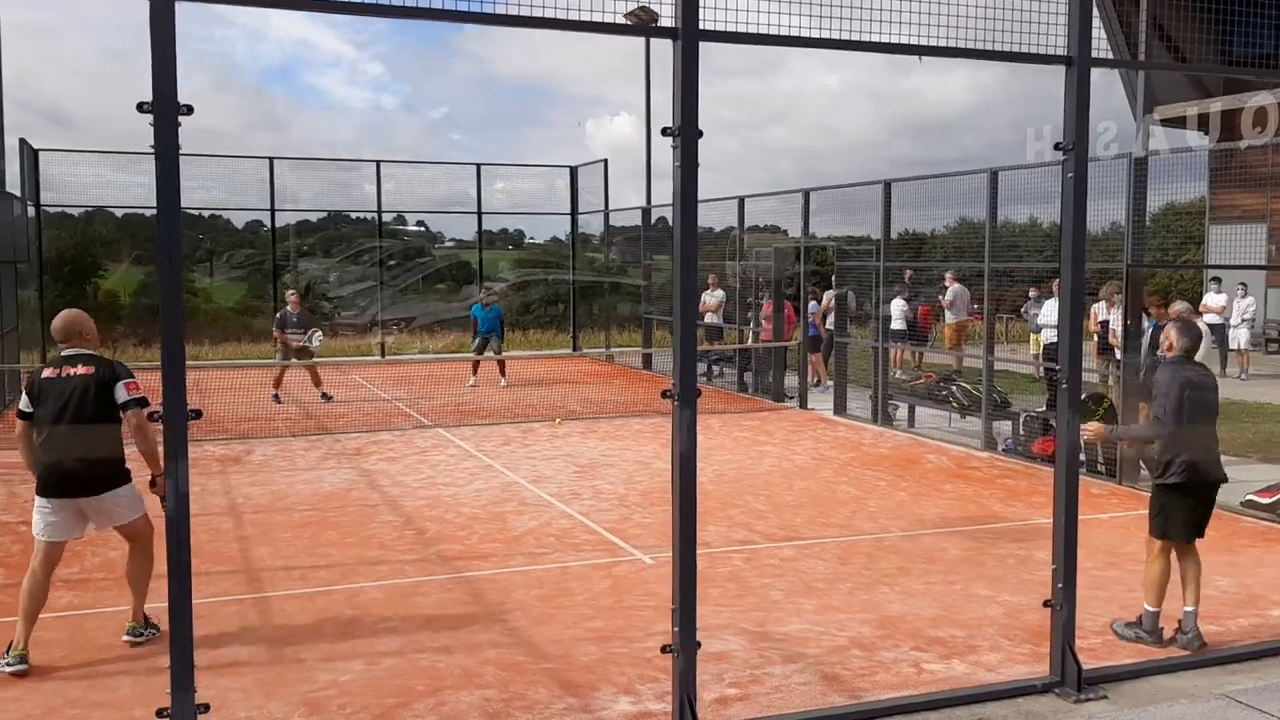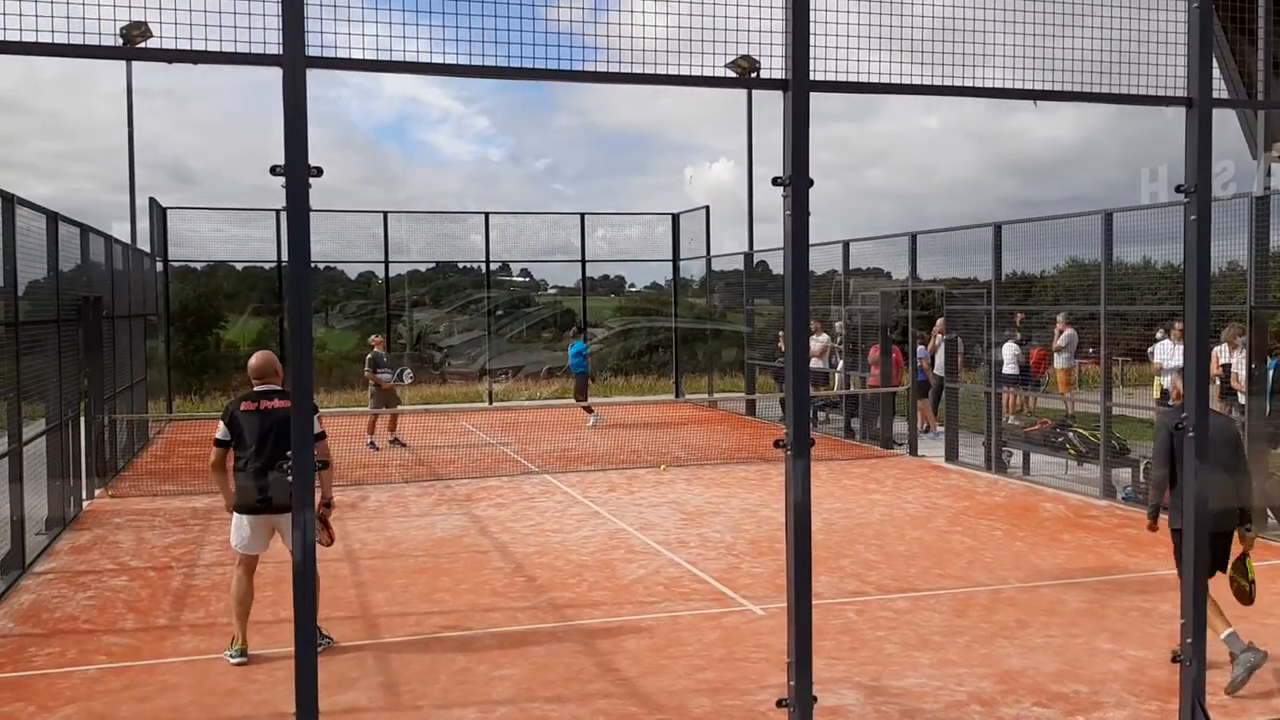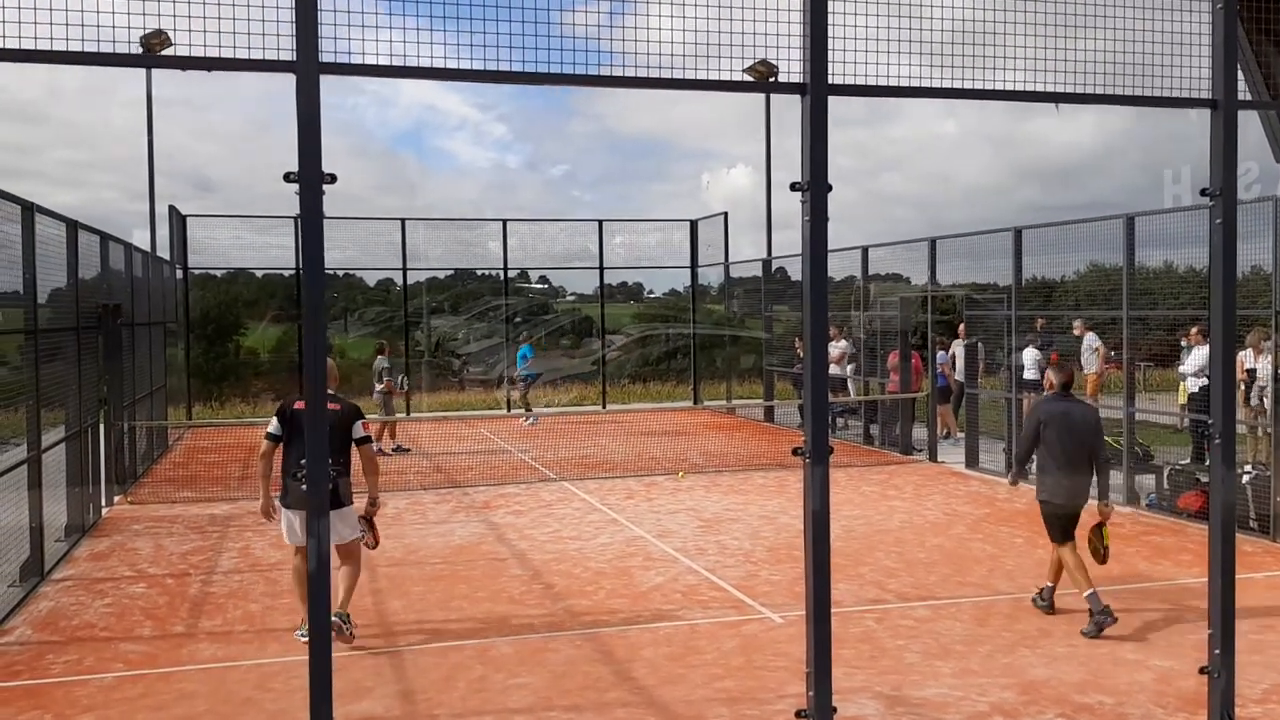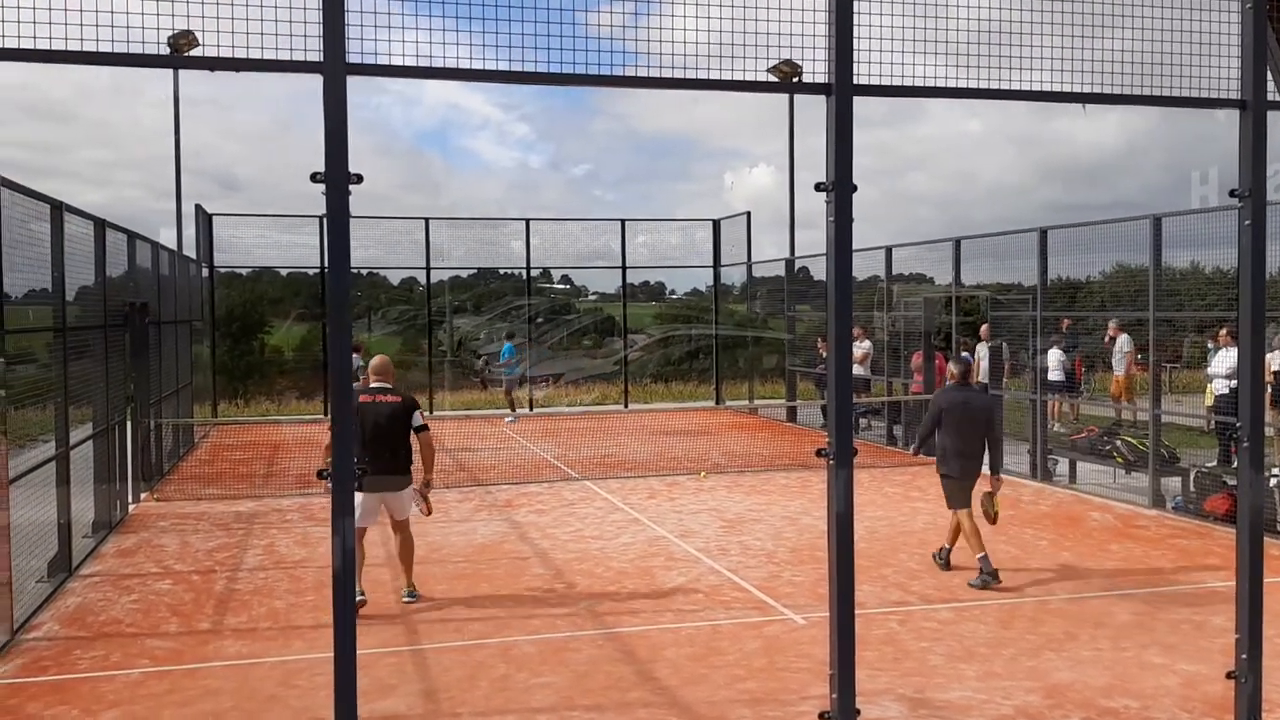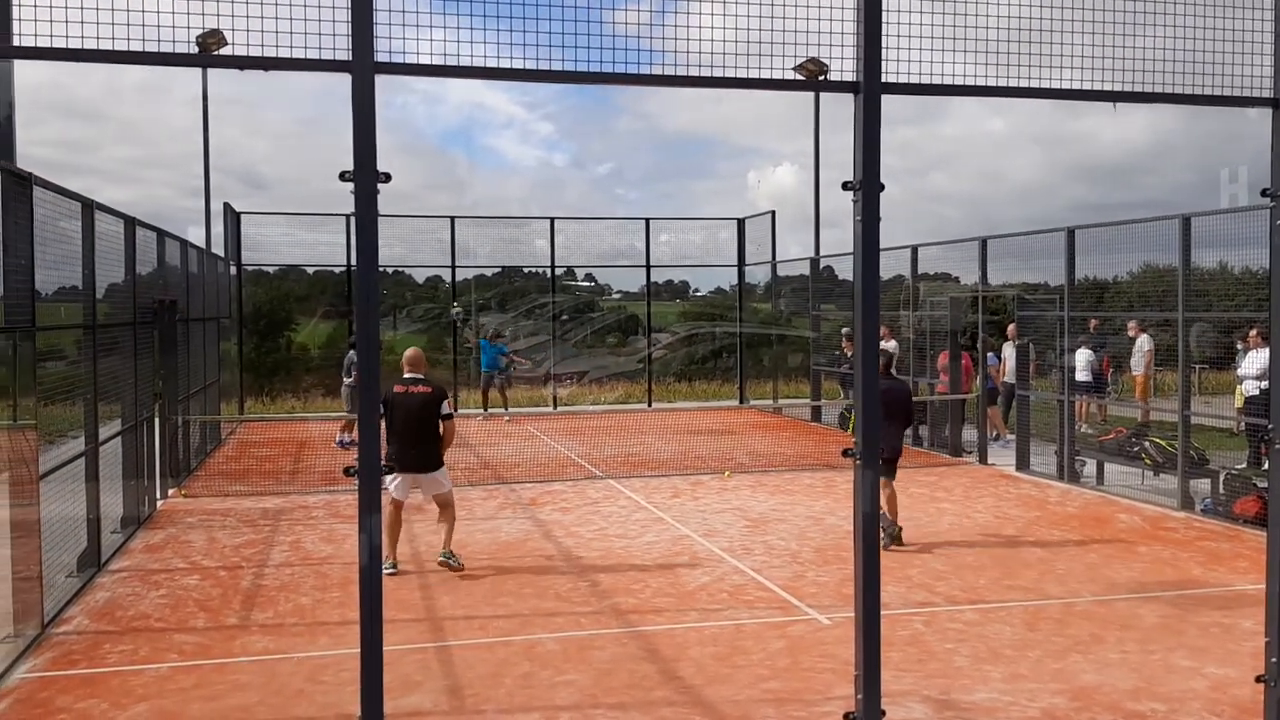
dt=1s
person 1, frame 1
left shoulder: (38, 379)
right shoulder: (113, 372)
right elbow: (140, 426)
left wrist: (41, 478)
right wrist: (158, 473)
left hip: (55, 485)
right hip: (107, 479)
left knee: (41, 564)
right knee: (141, 539)
right ankle: (137, 623)
person 1, frame 2
left shoulder: (234, 409)
left elbow: (216, 462)
right elbow: (322, 455)
left wrist: (228, 497)
right wrist: (327, 496)
left hip: (248, 503)
right hip: (292, 500)
left knee: (244, 570)
left ankle: (239, 643)
person 1, frame 3
left shoulder: (287, 408)
right shoulder: (350, 411)
left elbow: (265, 453)
right elbow: (368, 457)
left wrist: (265, 495)
right wrist: (373, 496)
left hip: (295, 496)
right hip: (336, 497)
left knee: (301, 555)
right knee: (350, 556)
left ankle: (309, 623)
right ankle: (340, 611)
person 1, frame 4
left shoulder: (351, 402)
right shoulder: (408, 403)
left elbow: (330, 445)
right elbow: (427, 444)
right wrist: (427, 480)
left hip: (363, 481)
right hip: (399, 480)
left knee: (355, 537)
right knee: (402, 530)
left ankle: (357, 589)
right ankle: (409, 588)
person 1, frame 5
left shoulder: (387, 392)
right shoulder: (438, 392)
right elbow: (449, 430)
right wrist: (439, 453)
left hip: (398, 462)
right hip: (431, 463)
left knee: (394, 508)
right knee: (446, 505)
left ankle: (390, 561)
right ankle: (446, 551)
person 2, frame 1
left shoulder: (1169, 372)
right shoulder: (1205, 376)
left elbow: (1162, 425)
left wrist: (1109, 432)
right wrist: (1130, 433)
left hip: (1179, 473)
right hip: (1207, 471)
left knee: (1158, 548)
right knee: (1186, 547)
left ankle: (1148, 626)
right ankle: (1189, 629)
person 2, frame 2
left shoulder: (1169, 419)
right shoulder: (1226, 423)
left elbow: (1160, 472)
right elbow: (1243, 477)
left wrist: (1152, 512)
right wrist: (1246, 524)
right hip: (1225, 515)
left ankle: (1243, 651)
person 2, frame 3
left shoulder: (1041, 409)
right shoulder: (1089, 412)
left elbow: (1024, 450)
right elbow: (1101, 459)
left wrist: (1015, 475)
right wrist: (1103, 499)
left hip: (1052, 489)
right hip: (1079, 490)
left knee: (1064, 549)
right knee: (1062, 543)
left ankle: (1099, 609)
right ankle: (1047, 596)
person 2, frame 4
left shoulder: (942, 397)
right shoulder: (984, 399)
left elbow: (927, 429)
right elbow: (994, 438)
left wrist: (916, 447)
right wrist: (995, 472)
left hip: (950, 465)
right hip: (973, 466)
left knee: (964, 515)
right knee: (958, 509)
left ankle: (987, 571)
right ankle: (945, 553)
person 2, frame 5
right shoulder: (904, 386)
right elbow: (910, 419)
left hip: (877, 446)
right hip: (895, 445)
right knee: (887, 484)
left ankle: (889, 525)
right ankle: (893, 529)
